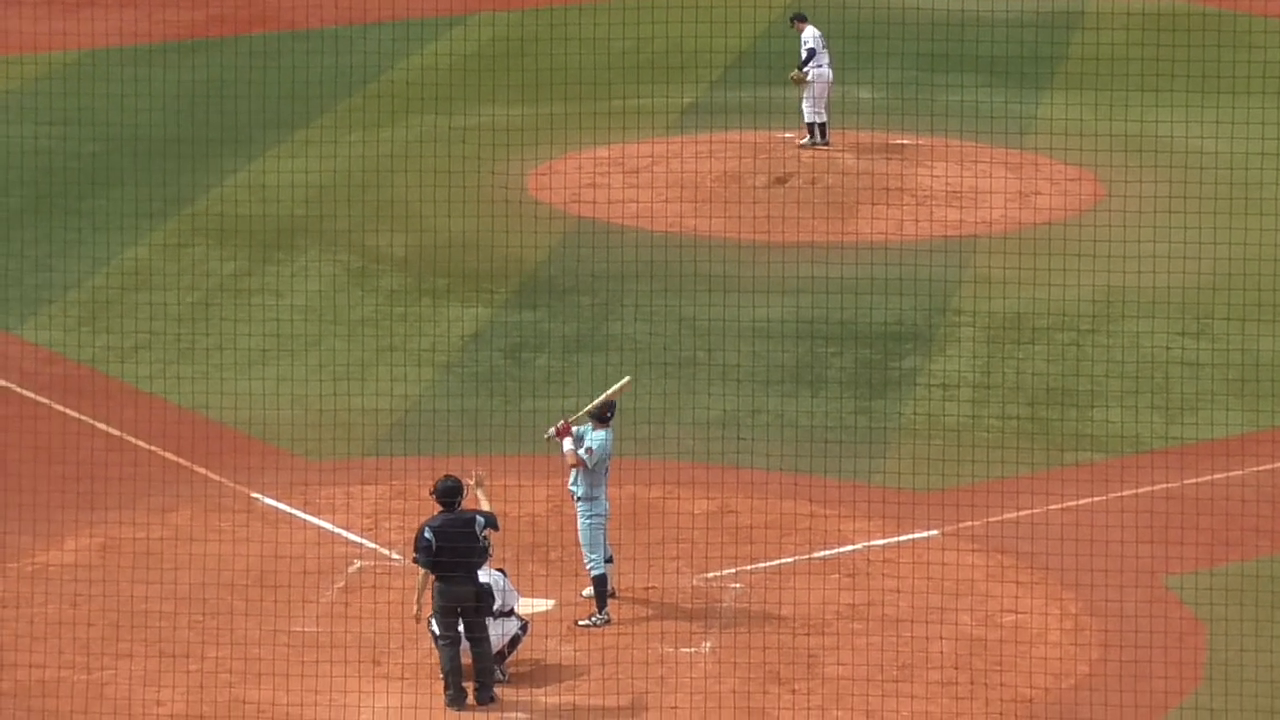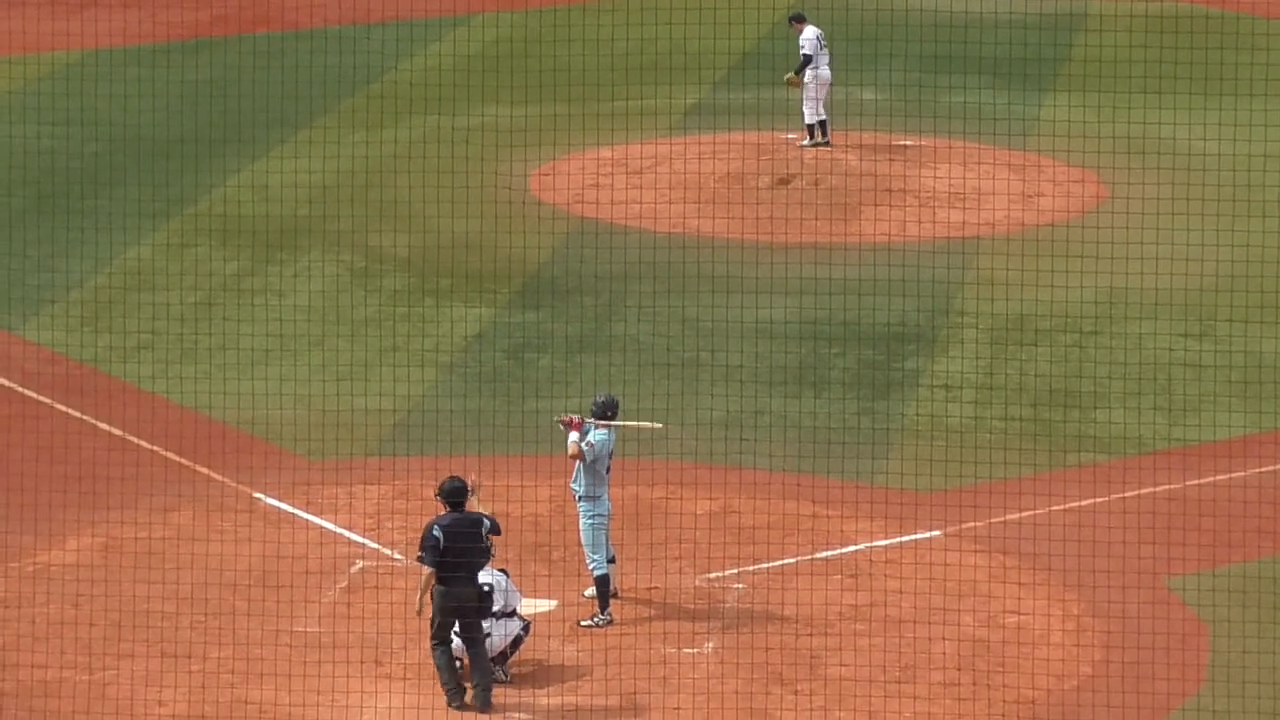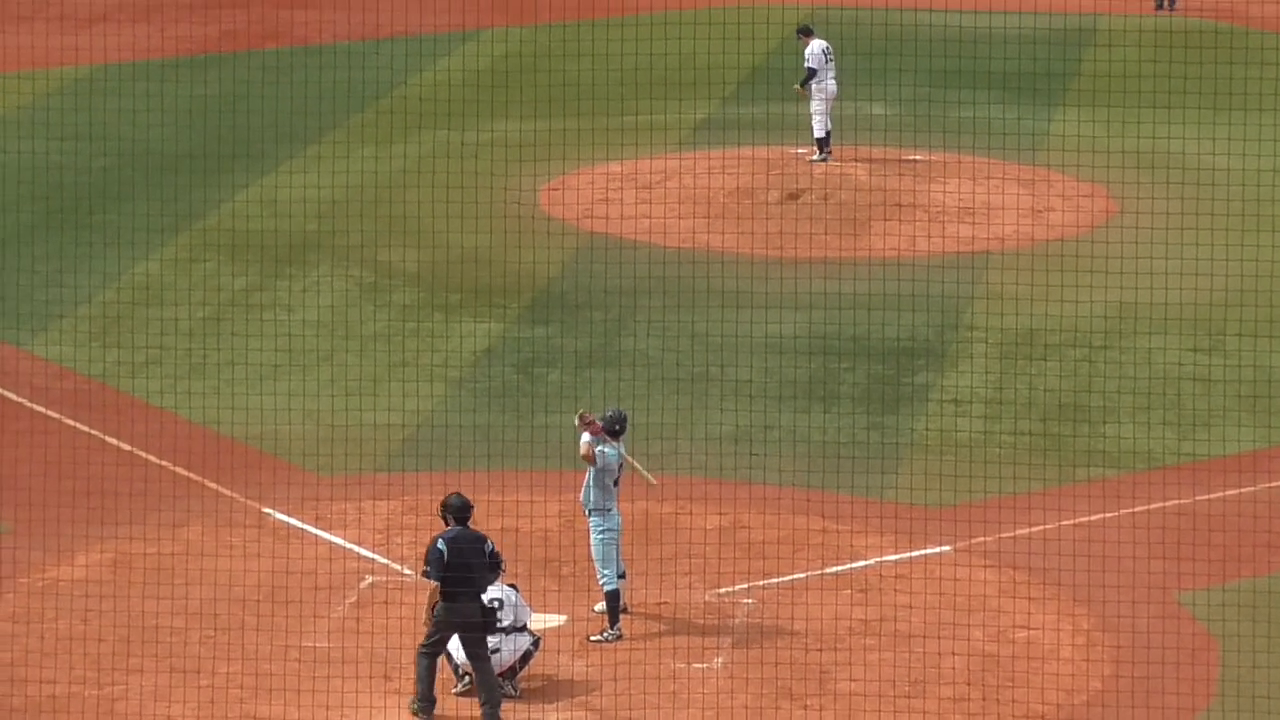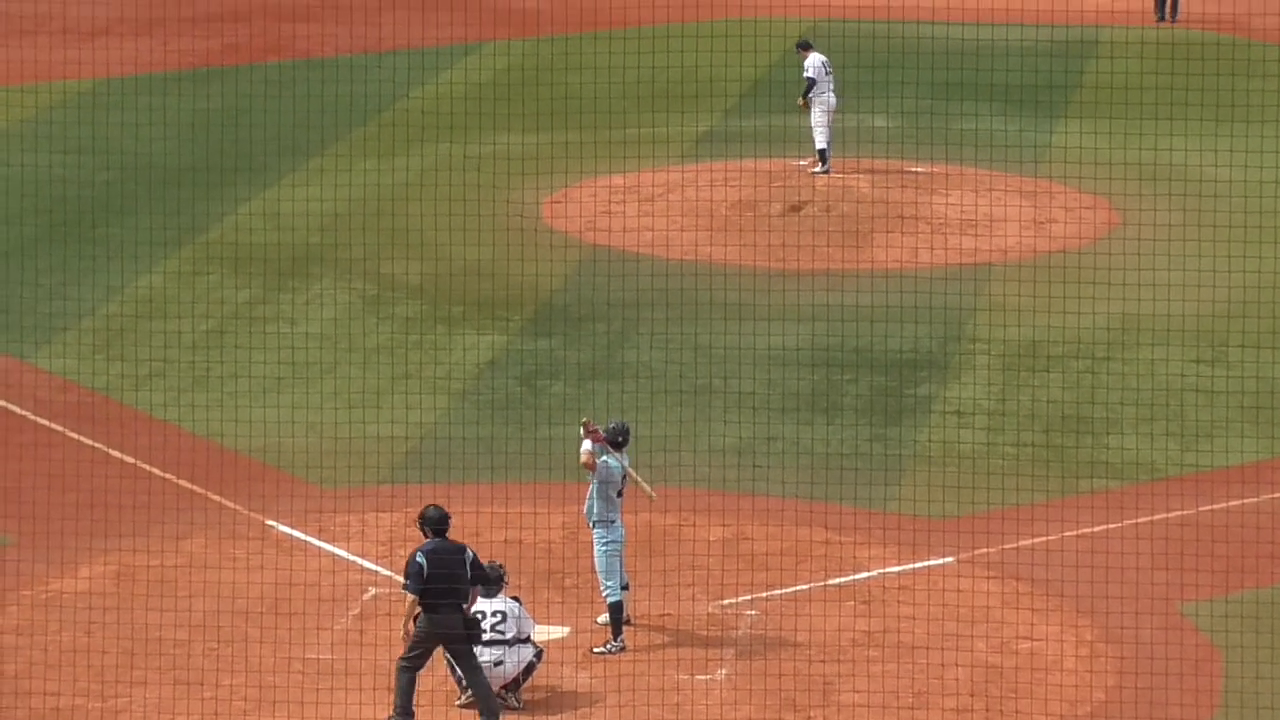
dt=0.2s
person 1, frame 1
left shoulder: (599, 440)
right shoulder: (590, 430)
left elbow: (573, 462)
right elbow: (570, 432)
left wrist: (566, 438)
right wrist: (561, 431)
left hip: (589, 504)
right hip: (594, 501)
left knee: (593, 558)
right knee: (601, 548)
left ankle: (602, 613)
right ankle: (607, 587)
person 1, frame 2
left shoulder: (600, 438)
right shoulder: (594, 428)
left elbow: (574, 453)
right elbow: (573, 422)
left wrist: (574, 431)
right wrist: (569, 423)
left hip: (591, 503)
right hip: (598, 500)
left knee: (595, 558)
right knee: (604, 548)
left ankle: (605, 613)
right ankle: (609, 587)
person 1, frame 3
left shoulder: (606, 452)
right shoulder: (610, 444)
left elbow: (586, 455)
right elbow: (586, 423)
left wrist: (588, 432)
right wrist: (589, 424)
left hip: (601, 518)
right hip: (608, 513)
left knee: (604, 574)
right knee: (613, 563)
left ankle: (613, 628)
right ankle: (617, 604)
person 1, frame 4
left shoulder: (610, 465)
right shoulder: (619, 456)
left elbow: (585, 462)
right elbow: (596, 438)
left wrist: (589, 439)
right wrist: (591, 433)
left hip: (605, 529)
right hip: (613, 526)
left knee: (609, 585)
right knee: (618, 575)
left ankle: (617, 640)
right ankle: (621, 614)
person 2, frame 1
left shoulder: (429, 527)
right shoulder: (474, 519)
left elbow: (425, 570)
right elbow: (492, 520)
left wrist: (418, 600)
left hip: (444, 589)
right hip: (471, 587)
left knee: (448, 642)
right knee: (479, 639)
left ankle: (455, 695)
right ankle: (484, 691)
person 2, frame 2
left shoulder: (436, 527)
right shoulder: (479, 521)
left elbow: (429, 570)
right elbow: (494, 528)
left wrist: (420, 597)
left hip: (445, 591)
right hip: (471, 591)
left knee: (440, 643)
right knee: (475, 643)
left ankle: (455, 694)
right ankle: (483, 696)
person 2, frame 3
left shoulder: (440, 542)
right shoulder: (482, 540)
left elbow: (434, 584)
right elbow: (494, 572)
left wrist: (427, 610)
left hip: (448, 608)
right hip: (474, 608)
left knee: (426, 653)
right knee: (481, 660)
person 2, frame 4
left shoulder: (420, 555)
right shoulder: (464, 551)
left elbow: (413, 597)
right elbow: (477, 587)
left wrist: (405, 624)
right wrist: (466, 610)
left hip: (430, 619)
right hip: (458, 618)
left knee: (407, 666)
right knee: (472, 669)
